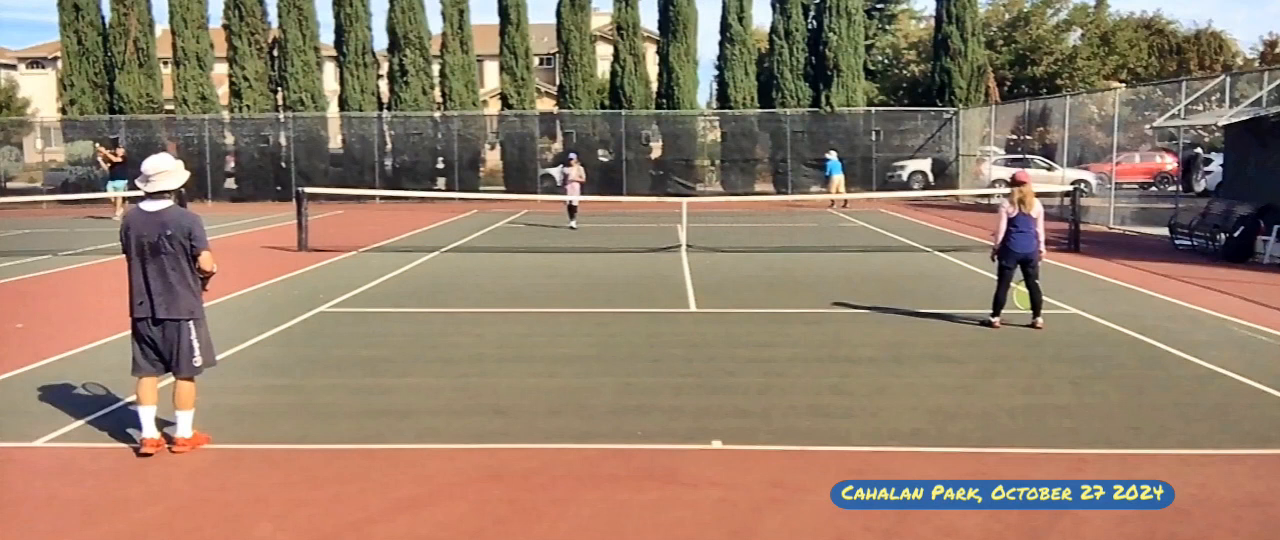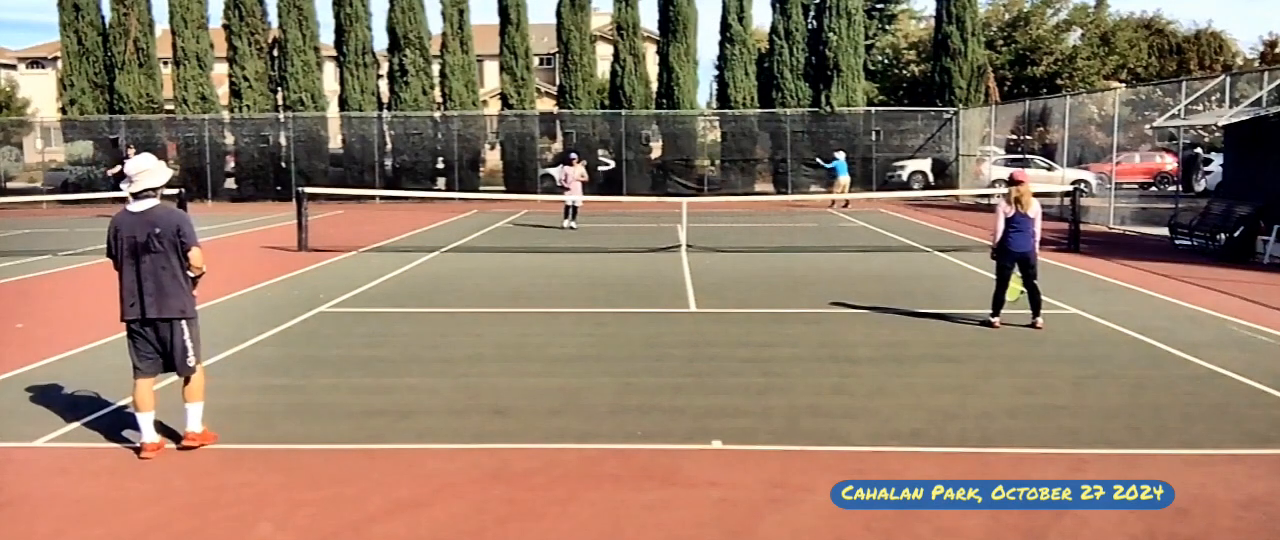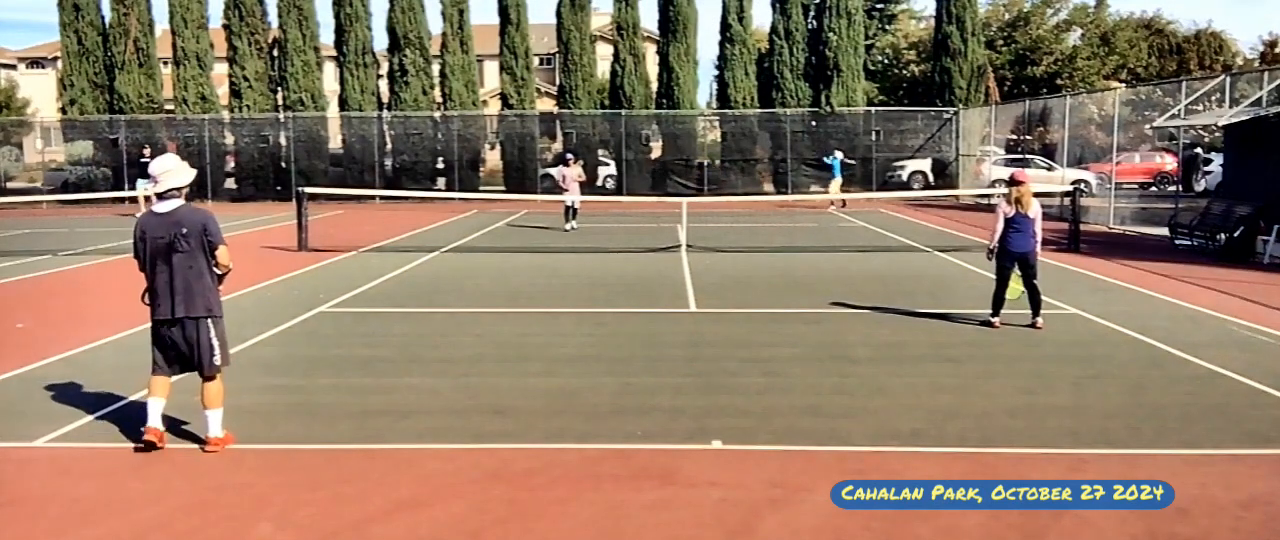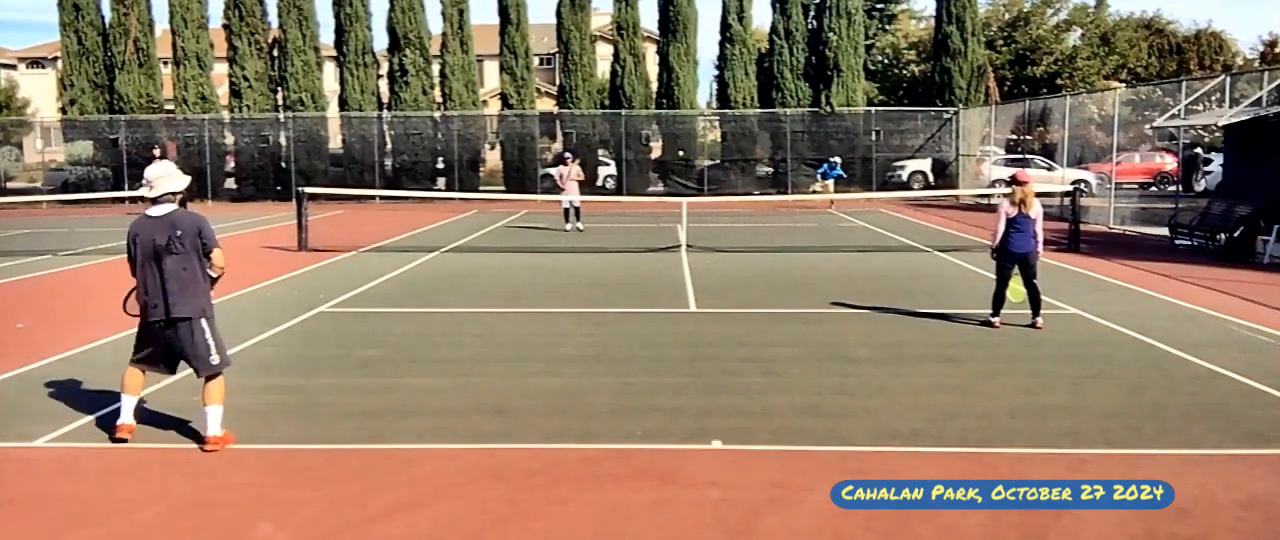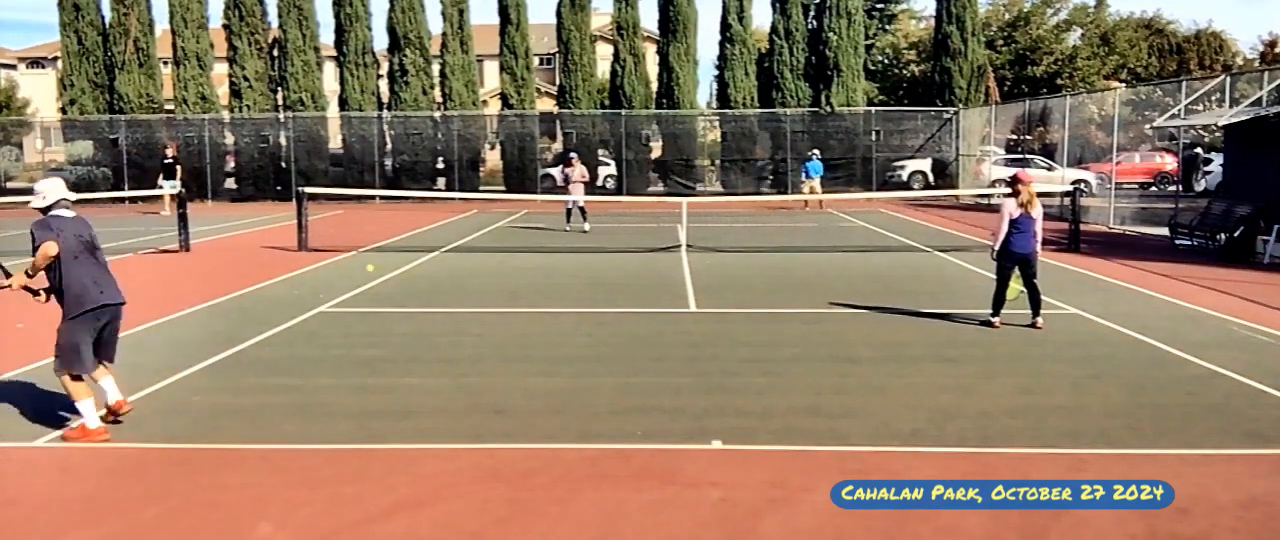
dt=0.5s
person 1, frame 1
left shoulder: (130, 219)
right shoulder: (187, 220)
left elbow: (133, 258)
right elbow: (207, 266)
right wrist: (199, 279)
left hip: (143, 309)
right hip: (181, 307)
left knee: (147, 373)
right knee: (185, 374)
left ankle: (148, 435)
right ankle: (184, 435)
person 1, frame 2
left shoulder: (118, 222)
right shoulder: (175, 217)
left elbow: (117, 264)
right elbow: (196, 263)
right wrist: (188, 279)
left hip: (136, 310)
right hip: (174, 307)
left knee: (143, 375)
right knee: (192, 368)
left ankle: (149, 439)
right ankle: (194, 430)
person 1, frame 3
left shoulder: (144, 223)
right shoulder: (201, 218)
left elbow: (143, 266)
right elbow: (224, 261)
right wrist: (214, 276)
left hip: (163, 309)
right hip: (201, 307)
left knee: (161, 370)
right knee: (210, 373)
left ankle: (152, 426)
right ankle: (215, 435)
person 1, frame 4
left shoulder: (137, 227)
right shoulder: (194, 221)
left elbow: (135, 270)
right elbow: (218, 264)
right wrist: (204, 283)
left hip: (153, 311)
right hip: (192, 310)
left knee: (138, 364)
right knee: (211, 372)
left ankle: (124, 422)
right ankle: (214, 433)
person 1, frame 5
left shoulder: (45, 225)
right shoulder: (83, 224)
left elbow: (51, 249)
left wrist: (28, 275)
right wrist: (53, 287)
left hip: (83, 305)
right hip: (112, 300)
left knee: (69, 369)
right knee: (93, 356)
left ankle: (92, 426)
right ankle: (115, 400)
person 2, frame 1
left shoulder: (1007, 204)
right shoulder: (1037, 204)
left elbow: (1001, 229)
right elbow: (1040, 229)
left wrist: (995, 247)
right wrist: (1042, 247)
left hip: (1010, 249)
right hip: (1030, 250)
left knee: (1003, 284)
right knee: (1033, 285)
left ankle: (995, 318)
right ankle: (1037, 319)
person 2, frame 2
left shoulder: (1004, 204)
right shoulder: (1034, 204)
left elbow: (999, 229)
right elbow: (1037, 229)
left wrist: (994, 247)
right wrist: (1036, 247)
left hip: (1008, 249)
right hip: (1027, 249)
left knee: (1002, 285)
right knee: (1031, 284)
left ankle: (995, 318)
right ankle: (1037, 318)
person 2, frame 3
left shoulder: (1004, 204)
right shoulder: (1035, 204)
left elbow: (998, 229)
right elbow: (1038, 229)
left wrist: (991, 246)
right wrist: (1037, 247)
left hip: (1007, 249)
right hip: (1028, 250)
left knee: (1001, 285)
right knee: (1032, 284)
left ankle: (995, 318)
right ankle: (1037, 319)
person 2, frame 4
left shoulder: (1006, 204)
right shoulder: (1036, 204)
left elbow: (1000, 229)
right elbow: (1038, 229)
left wrist: (994, 246)
right wrist: (1039, 247)
left hip: (1008, 249)
right hip: (1028, 250)
left knee: (1002, 284)
right knee: (1031, 284)
left ankle: (995, 318)
right ankle: (1037, 318)
person 2, frame 5
left shoulder: (1009, 203)
right shoulder: (1036, 205)
left elbow: (1002, 229)
right elbow: (1038, 230)
left wrist: (995, 247)
right wrist: (1037, 248)
left hip: (1010, 250)
right hip: (1029, 251)
left knee: (1002, 284)
right knee: (1032, 284)
left ankle: (995, 318)
right ankle: (1037, 319)
